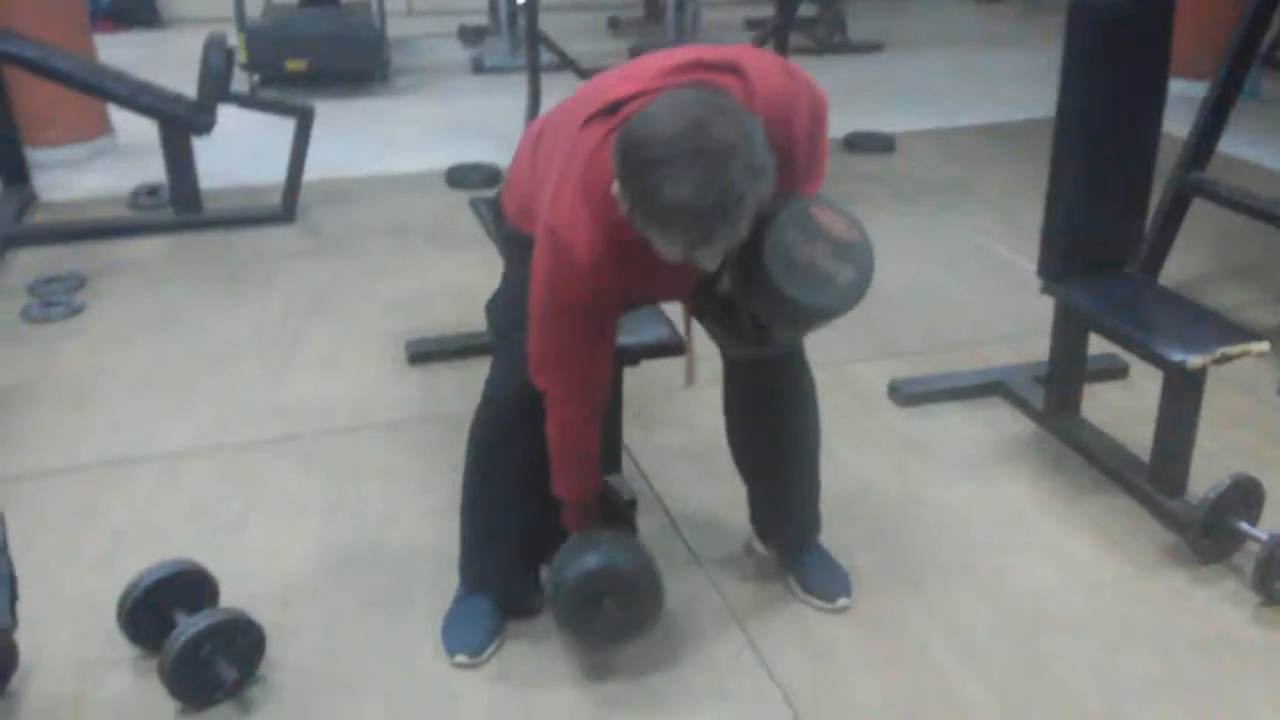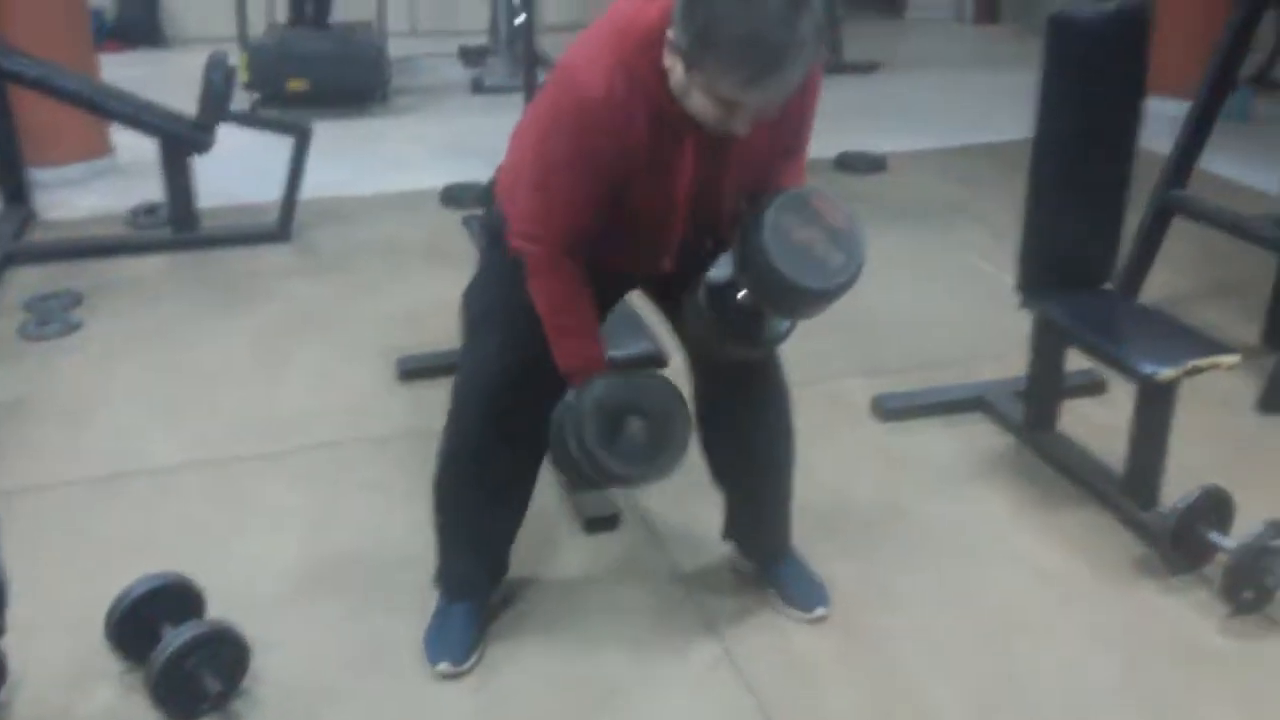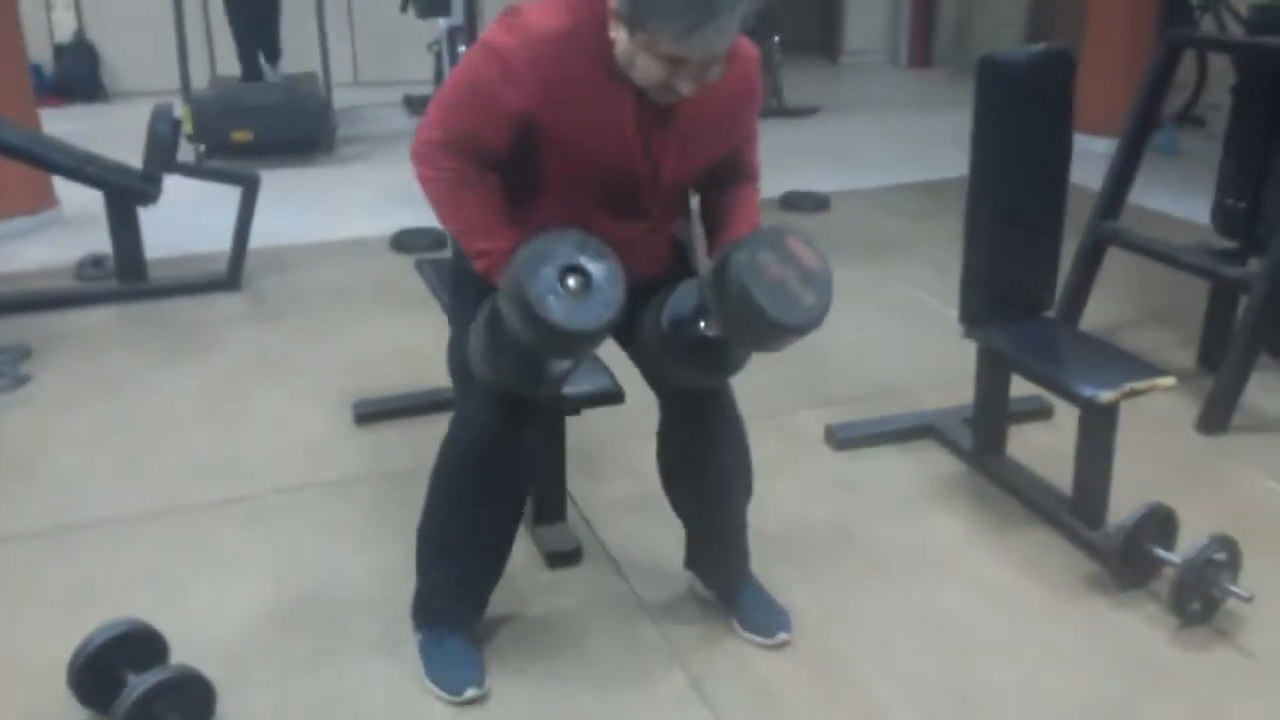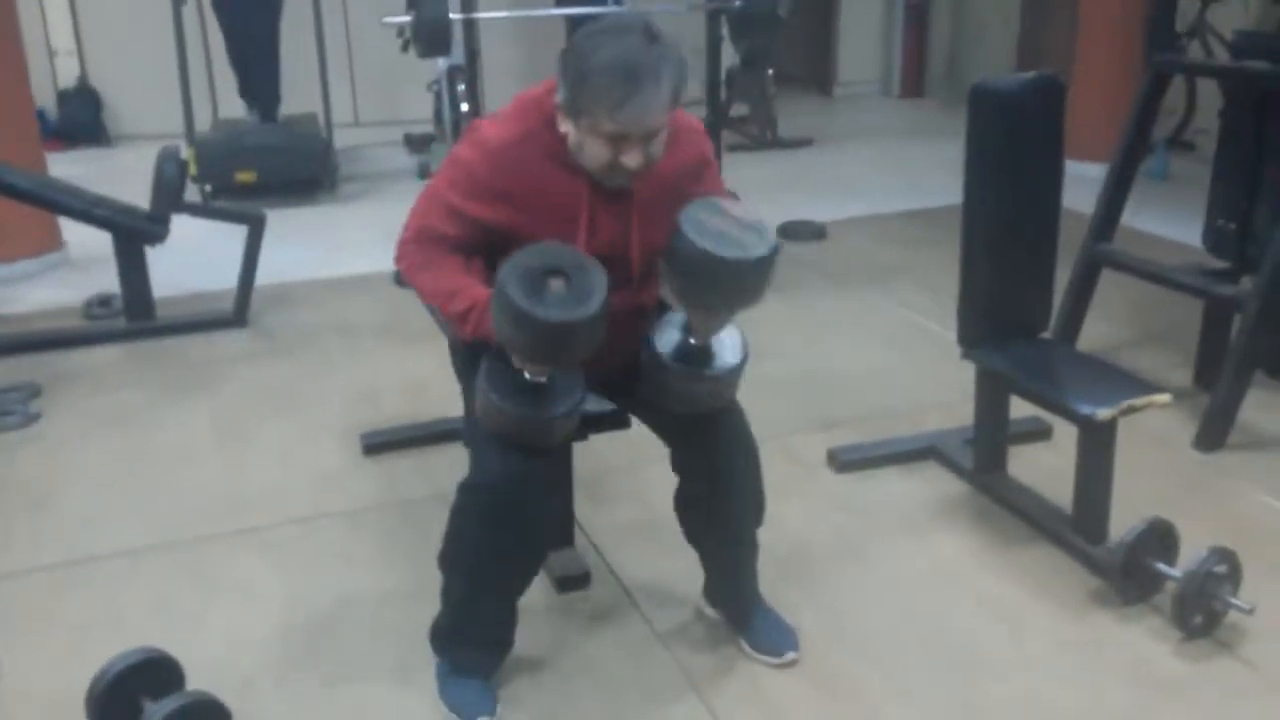
dt=0.4s
person 1, frame 1
left shoulder: (780, 102)
right shoulder: (576, 232)
right elbow: (571, 392)
right wrist: (583, 515)
right hip: (551, 221)
left knee: (776, 359)
right knee: (519, 392)
left ankle: (792, 536)
right ankle: (489, 583)
person 1, frame 2
left shoulder: (787, 70)
right shoulder: (593, 85)
left elbow: (781, 154)
right elbow: (546, 247)
right wrist: (590, 375)
left hip: (691, 231)
right hip: (555, 236)
left knee: (748, 367)
right knee: (497, 389)
left ankle: (766, 544)
right ankle: (464, 589)
person 1, frame 3
left shoulder: (738, 69)
left elbow: (734, 177)
right elbow: (443, 146)
right wrist: (502, 260)
left hip: (647, 261)
right hip: (522, 262)
left knee: (705, 402)
right knee: (490, 427)
left ankle: (724, 571)
right ankle: (446, 618)
person 1, frame 4
left shoulder: (687, 146)
right shoulder: (501, 152)
right elbow: (420, 249)
right wrist: (493, 320)
left hip: (634, 333)
right hip: (522, 350)
left knee: (723, 440)
right knee: (509, 479)
left ankle: (735, 595)
right ankle: (466, 654)
